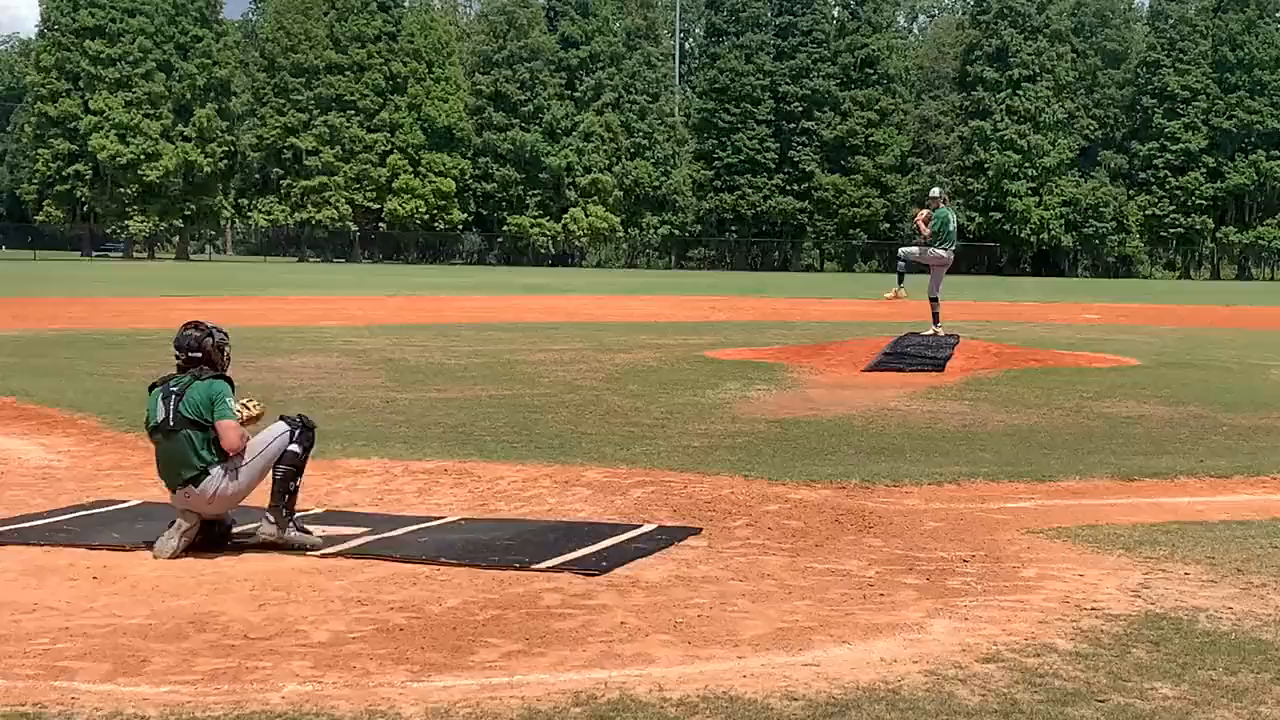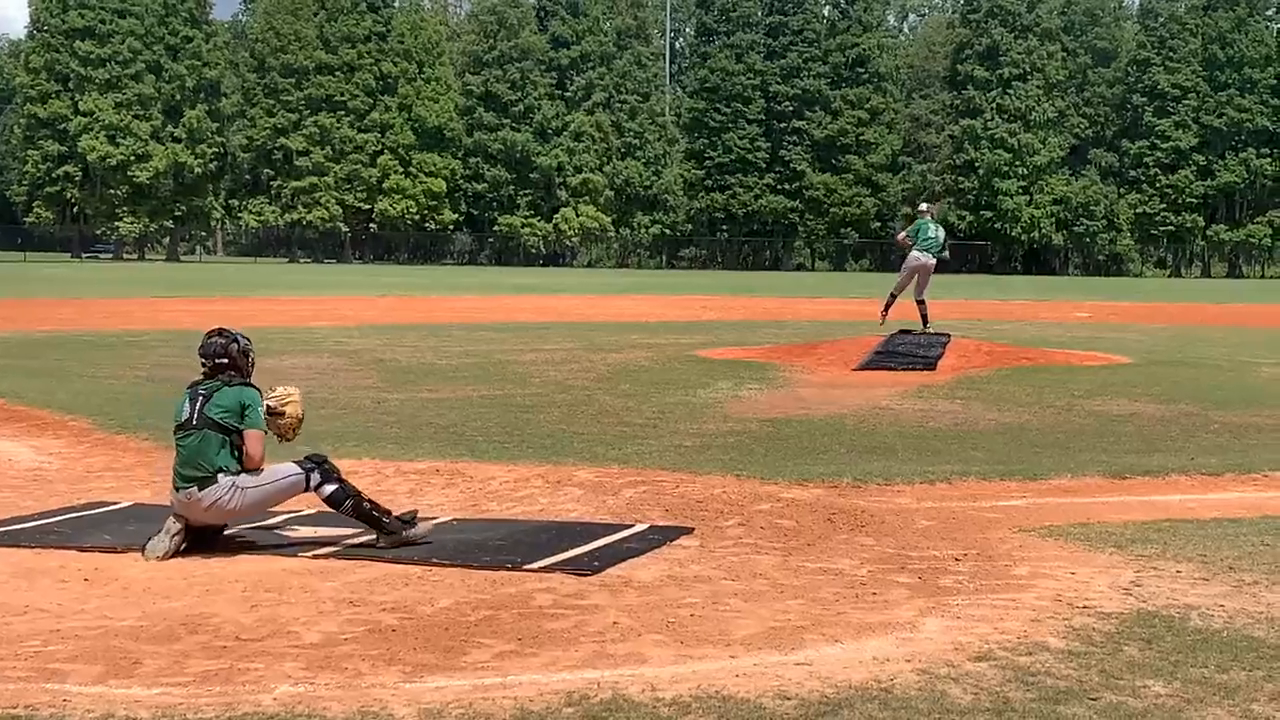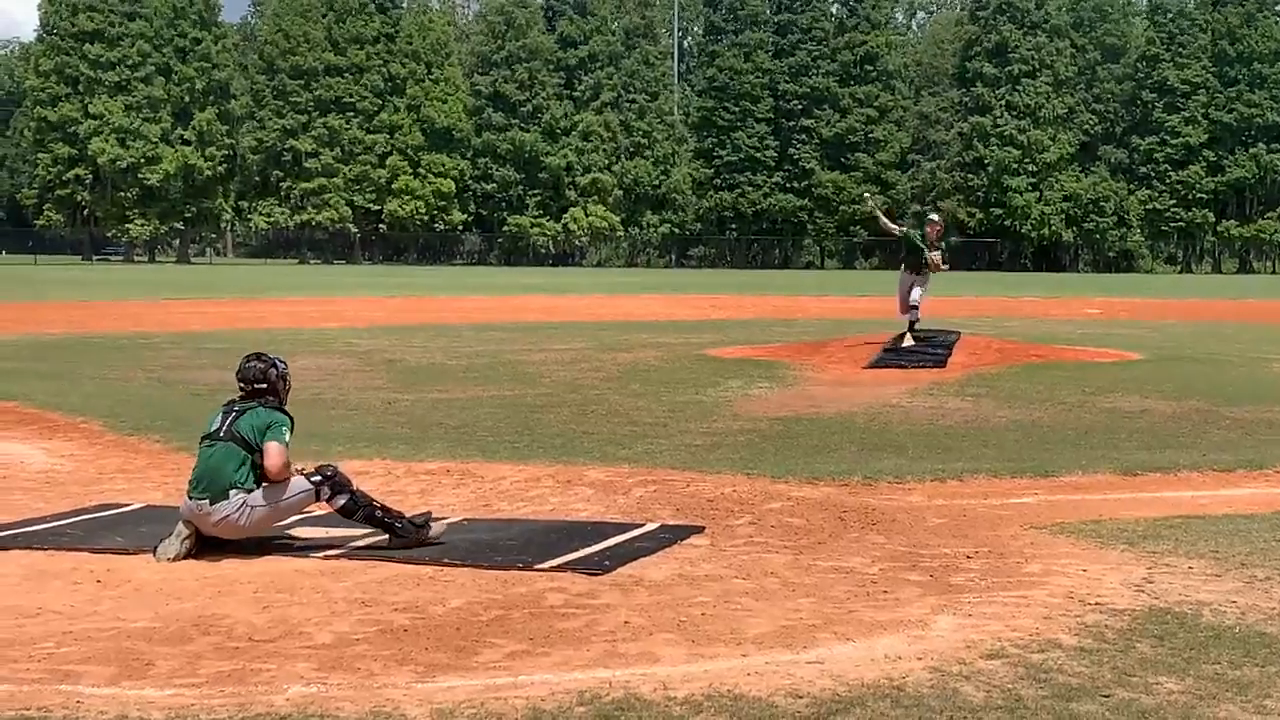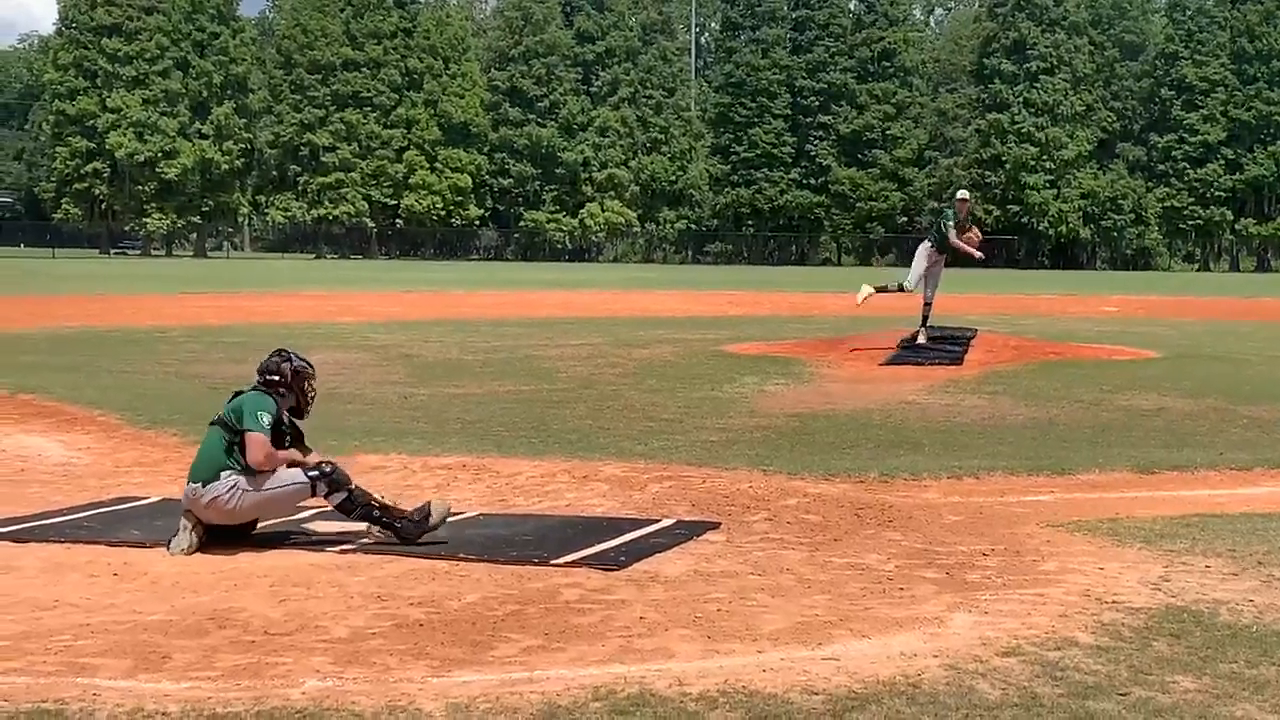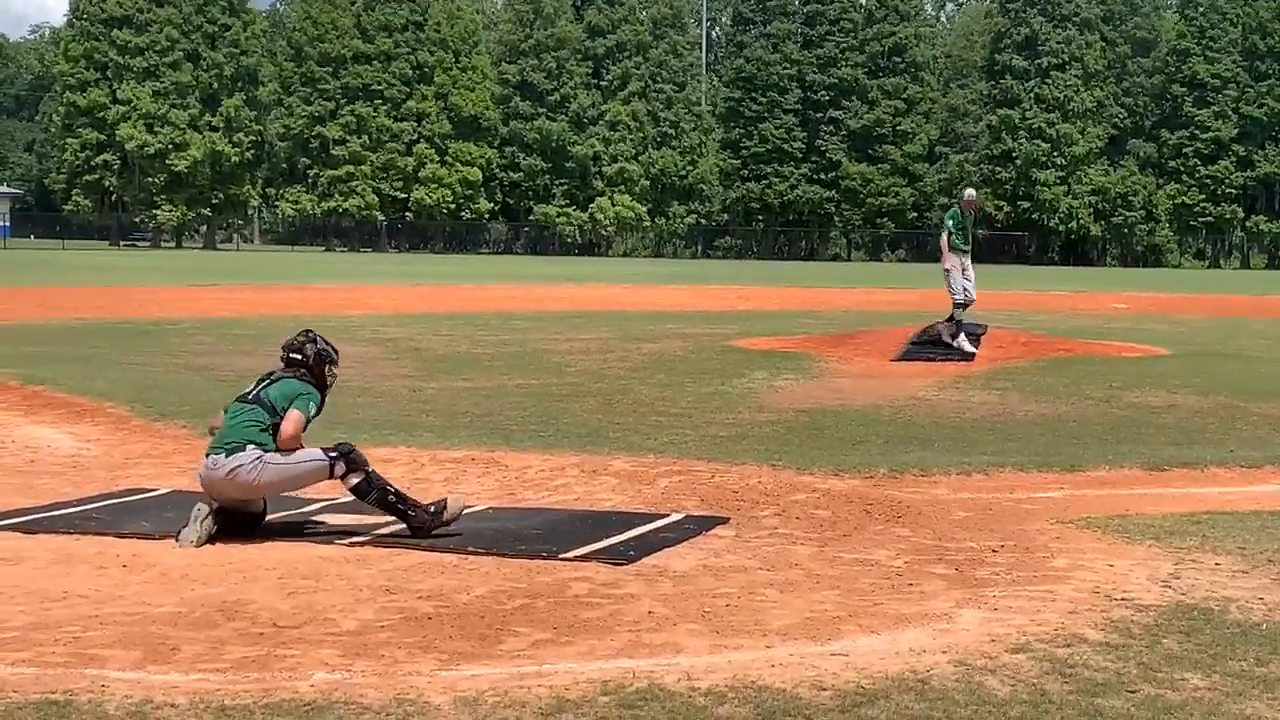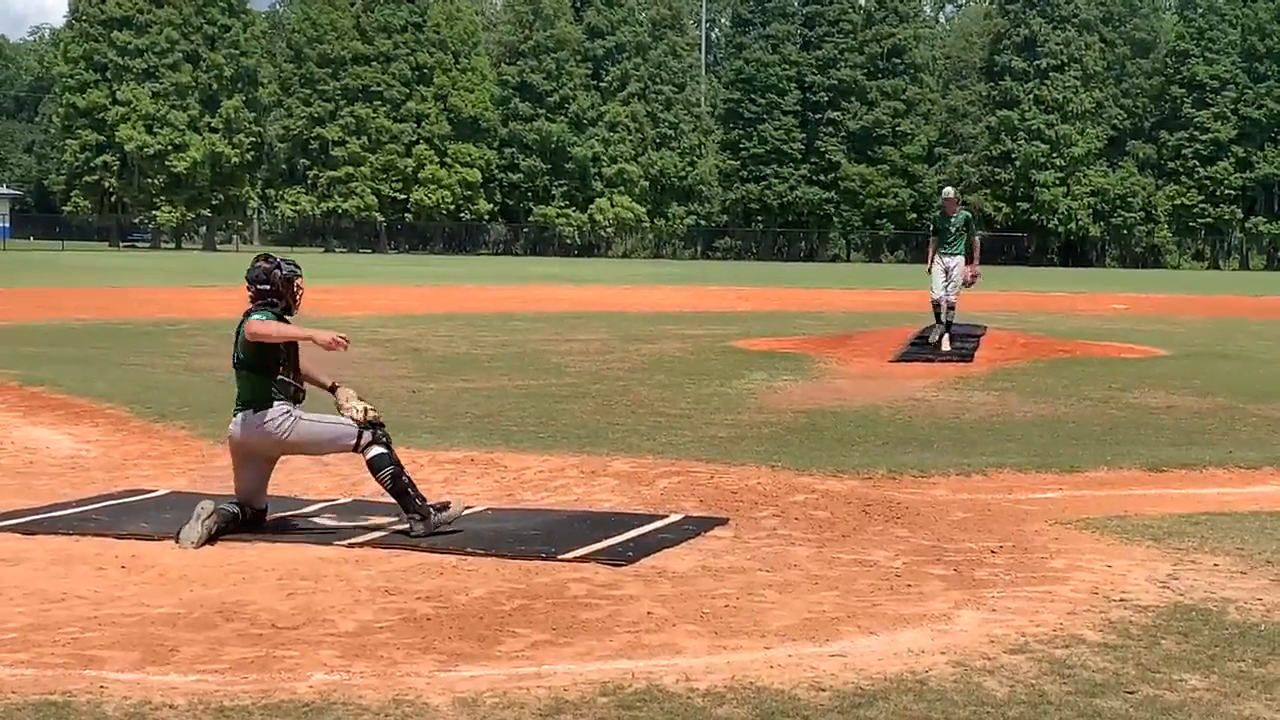
dt=0.5s
person 1, frame 1
left shoulder: (159, 391)
right shoulder: (214, 385)
right elbow: (235, 445)
right wrist: (243, 432)
left hip: (183, 496)
right hip: (216, 488)
left knee: (217, 528)
right knee: (298, 427)
left ankle: (185, 528)
right ankle: (279, 522)
person 1, frame 2
left shoulder: (190, 394)
right shoulder: (245, 393)
right elbow: (255, 457)
left hip: (183, 500)
right hip: (219, 494)
left knee: (211, 528)
right knee: (316, 470)
left ankle: (182, 529)
right ankle: (389, 527)
person 1, frame 3
left shoulder: (225, 412)
right shoulder: (276, 417)
right elbow: (274, 467)
left wrist: (287, 471)
right wrist: (290, 474)
left hip: (195, 509)
right hip: (231, 513)
right knee: (327, 480)
left ankle: (191, 530)
right ankle: (402, 528)
person 1, frame 4
left shoulder: (283, 422)
right shoulder: (262, 402)
left elbow: (311, 459)
right elbow: (258, 459)
right wrist: (291, 456)
left hip: (197, 497)
right hip: (224, 493)
right knee: (327, 477)
left ankle: (201, 526)
right ankle: (404, 524)
person 1, frame 5
left shoulder: (265, 383)
right shoulder: (307, 389)
left elbow: (215, 426)
right elbow: (289, 434)
right wrist: (295, 463)
left hip: (211, 471)
right hip: (246, 465)
left knee: (253, 514)
right knee: (345, 459)
left ankle: (213, 520)
right ankle: (419, 519)
person 1, frame 6
left shoulder: (261, 318)
right shoulder: (264, 318)
left elbow: (294, 366)
right elbow: (252, 332)
left wrist: (335, 388)
right wrist: (313, 334)
left hip: (242, 430)
right hip: (272, 421)
left knee: (251, 511)
right knee: (371, 434)
left ankle: (215, 518)
right ankle: (420, 515)
